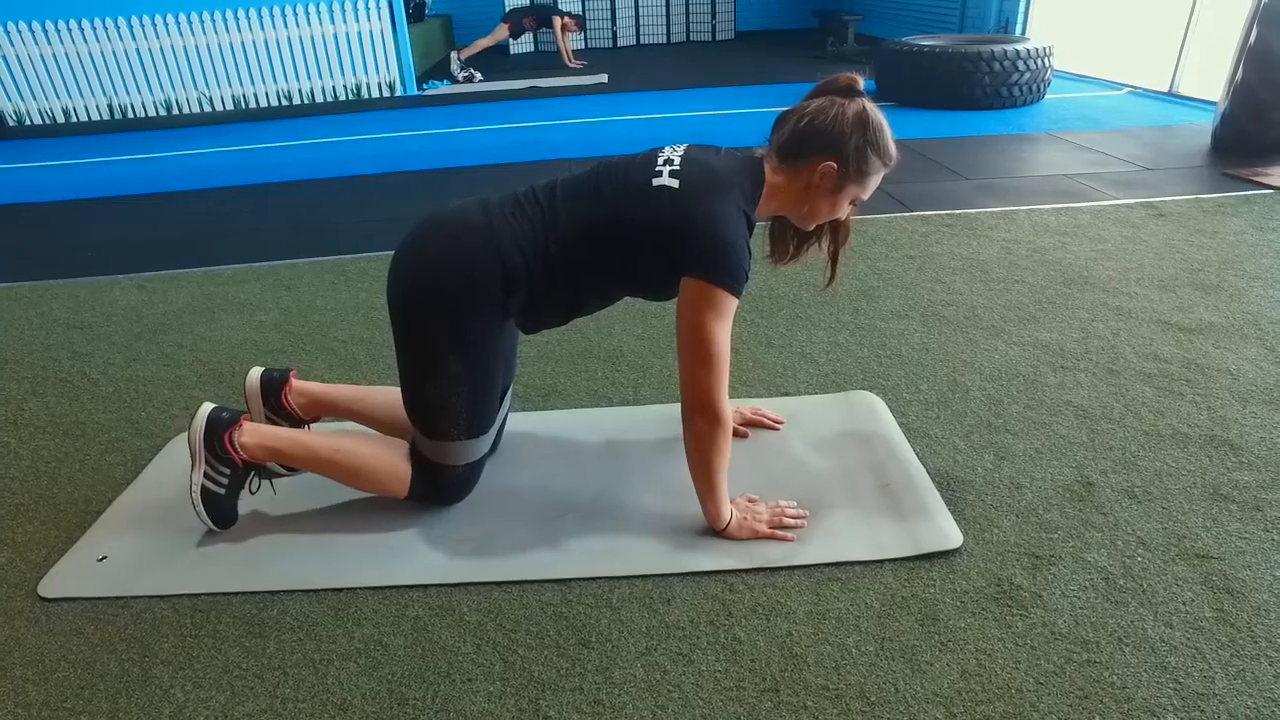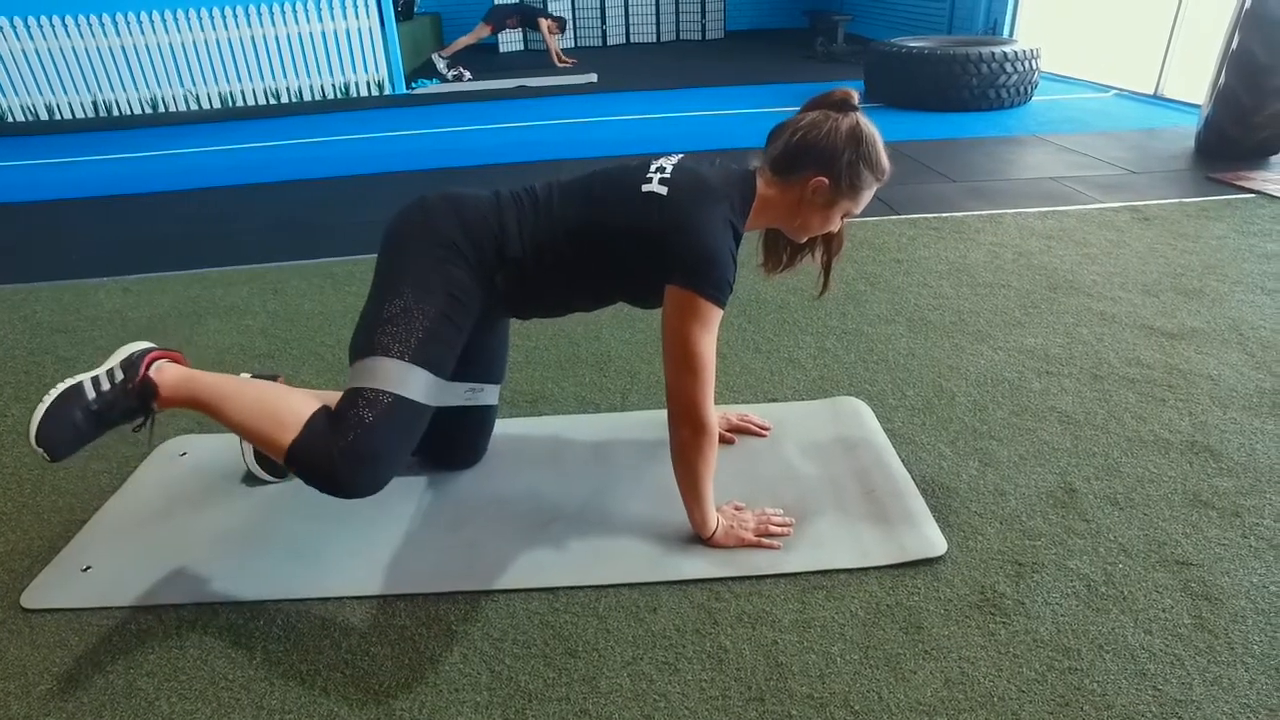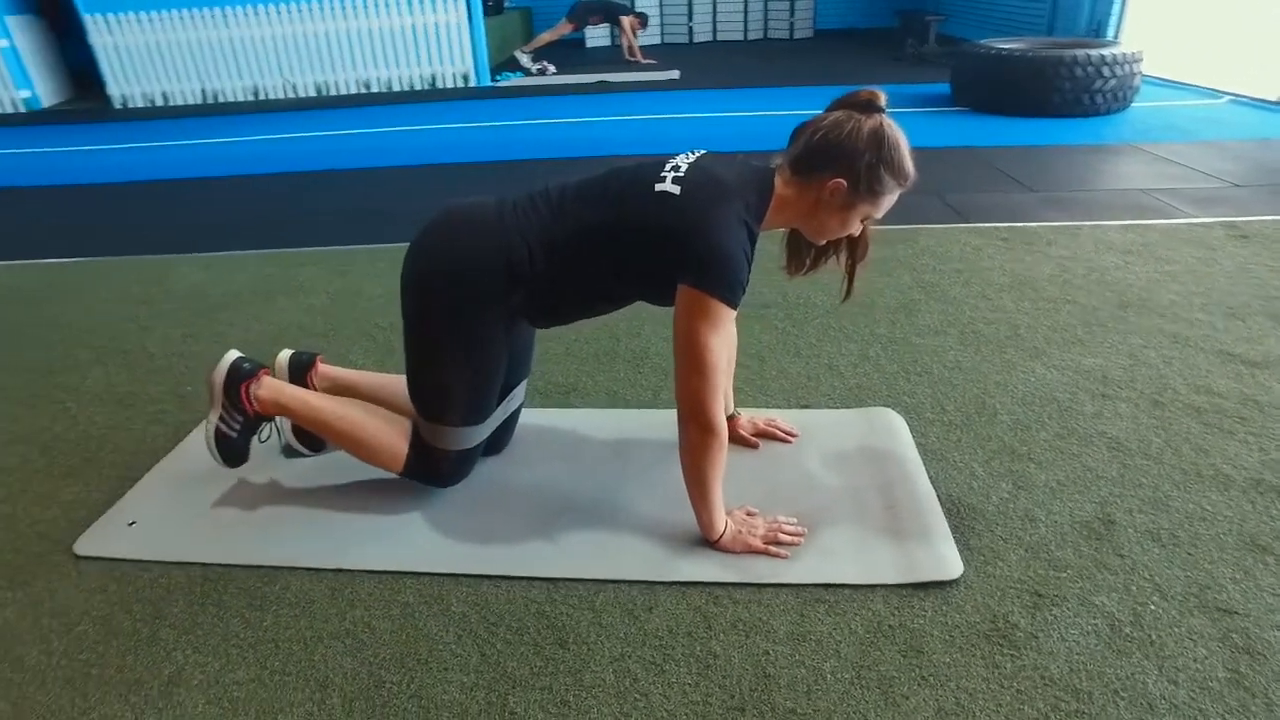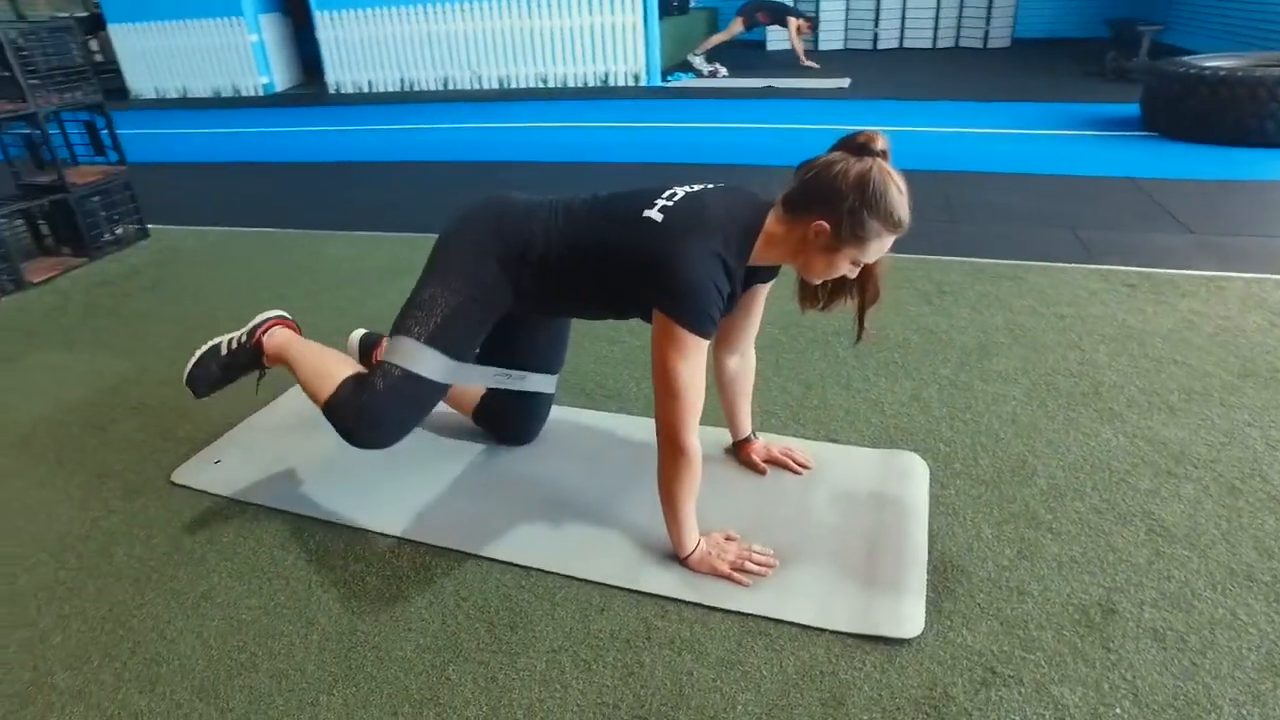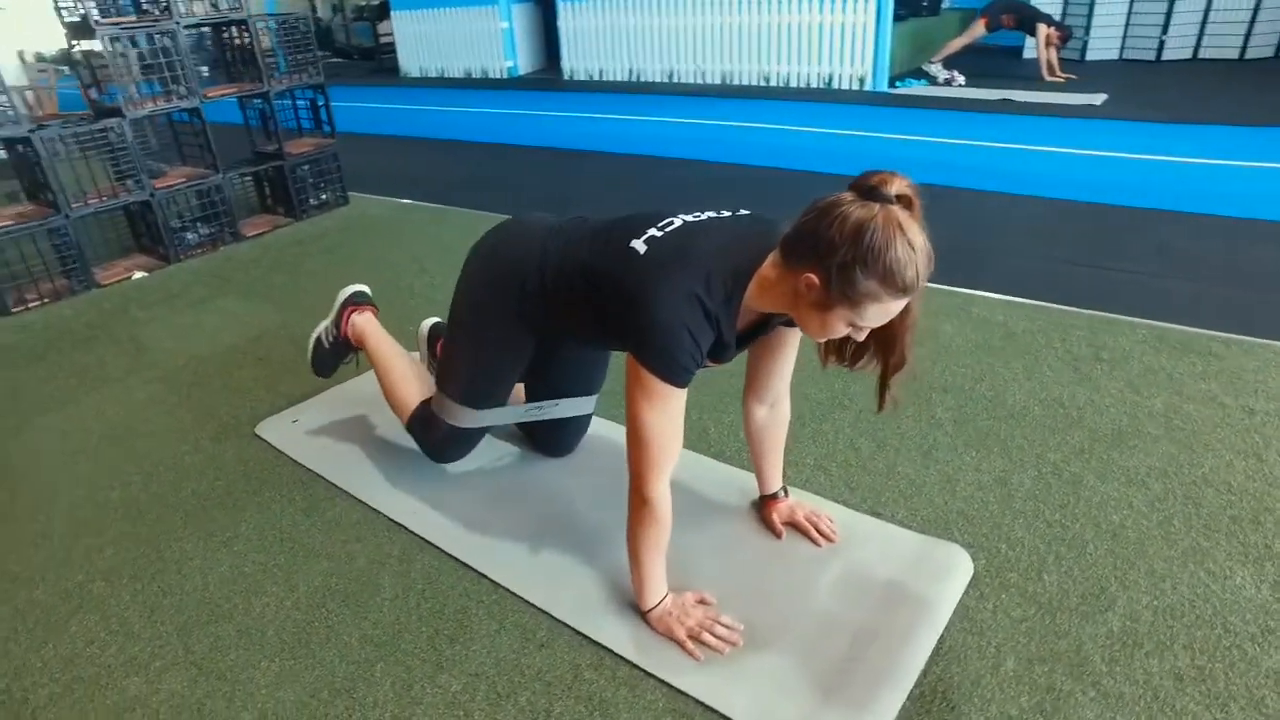
dt=1s
person 1, frame 1
left shoulder: (729, 172)
right shoulder: (719, 226)
right elbow: (702, 403)
left wrist: (718, 411)
right wrist: (721, 515)
left hip: (463, 253)
right hip: (457, 282)
left knee: (471, 432)
right knee: (447, 476)
left ankle: (290, 396)
right ankle: (244, 440)
person 1, frame 2
left shoulder: (724, 185)
right shoulder: (708, 236)
right elbow: (687, 412)
left wrist: (705, 419)
right wrist: (708, 521)
left hip: (468, 251)
right hip: (447, 256)
left knee: (459, 446)
right knee: (354, 458)
left ankle: (274, 395)
right ankle: (156, 379)
person 1, frame 3
left shoulder: (744, 183)
right shoulder: (719, 233)
left elbow: (716, 325)
right elbow: (697, 414)
left wrist: (731, 418)
right wrist: (717, 526)
left hip: (492, 258)
right hip: (465, 275)
left knee: (489, 432)
right knee: (442, 460)
left ankle: (313, 377)
right ankle: (260, 393)
person 1, frame 4
left shoulder: (761, 233)
right shoulder: (700, 264)
left elbow: (735, 350)
right elbow: (677, 434)
left wrist: (745, 438)
right wrist: (689, 545)
left hip: (536, 275)
right hip: (493, 254)
left knee: (515, 427)
right knee: (373, 419)
left ankle: (379, 351)
right ankle: (274, 340)
person 1, frame 5
left shoulder: (787, 268)
right shoulder: (678, 307)
left elbow: (767, 400)
right elbow: (650, 482)
left wrist: (773, 494)
right wrist: (654, 602)
left hip: (572, 285)
right hip: (511, 278)
left knee: (554, 441)
right knee: (445, 438)
left ankle: (448, 345)
right ankle: (358, 321)
